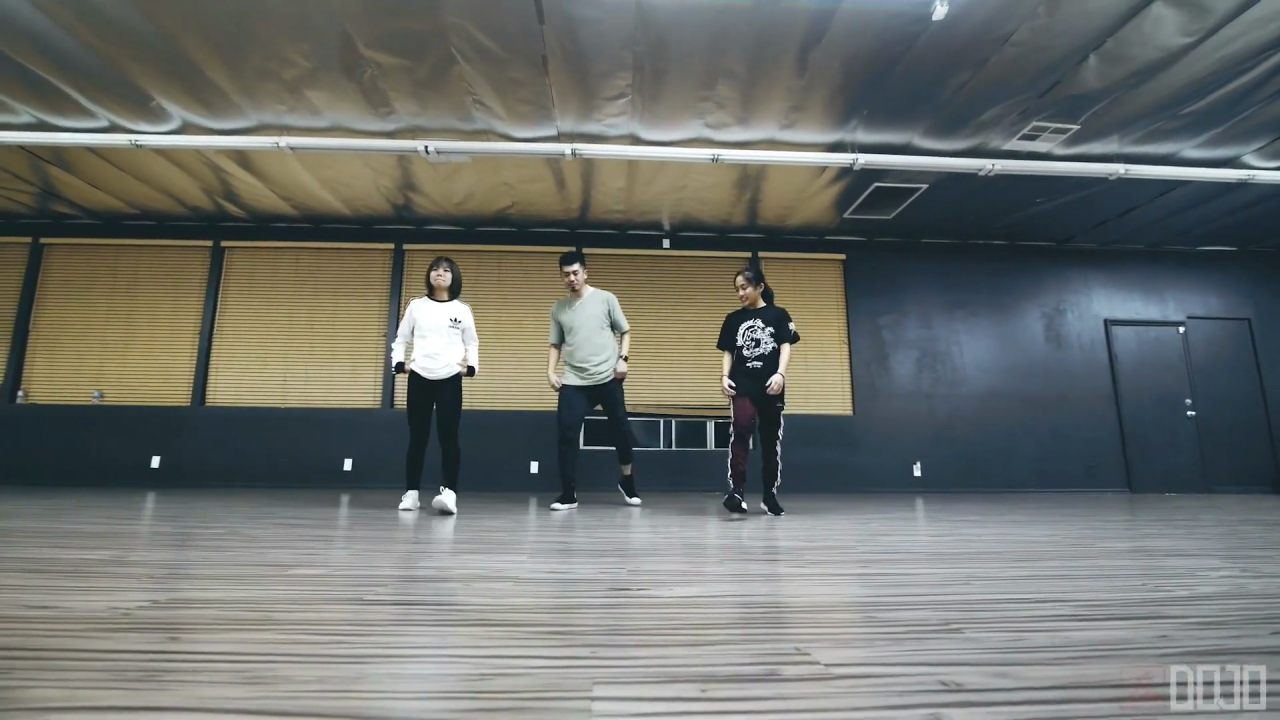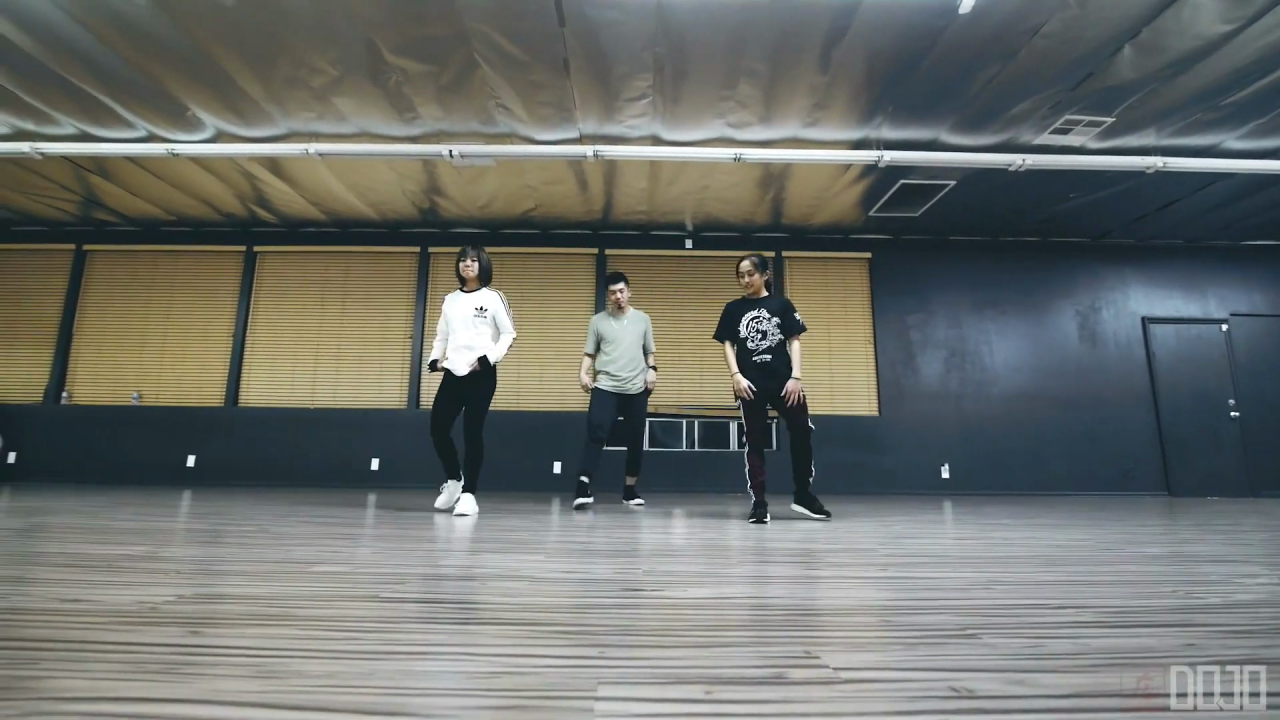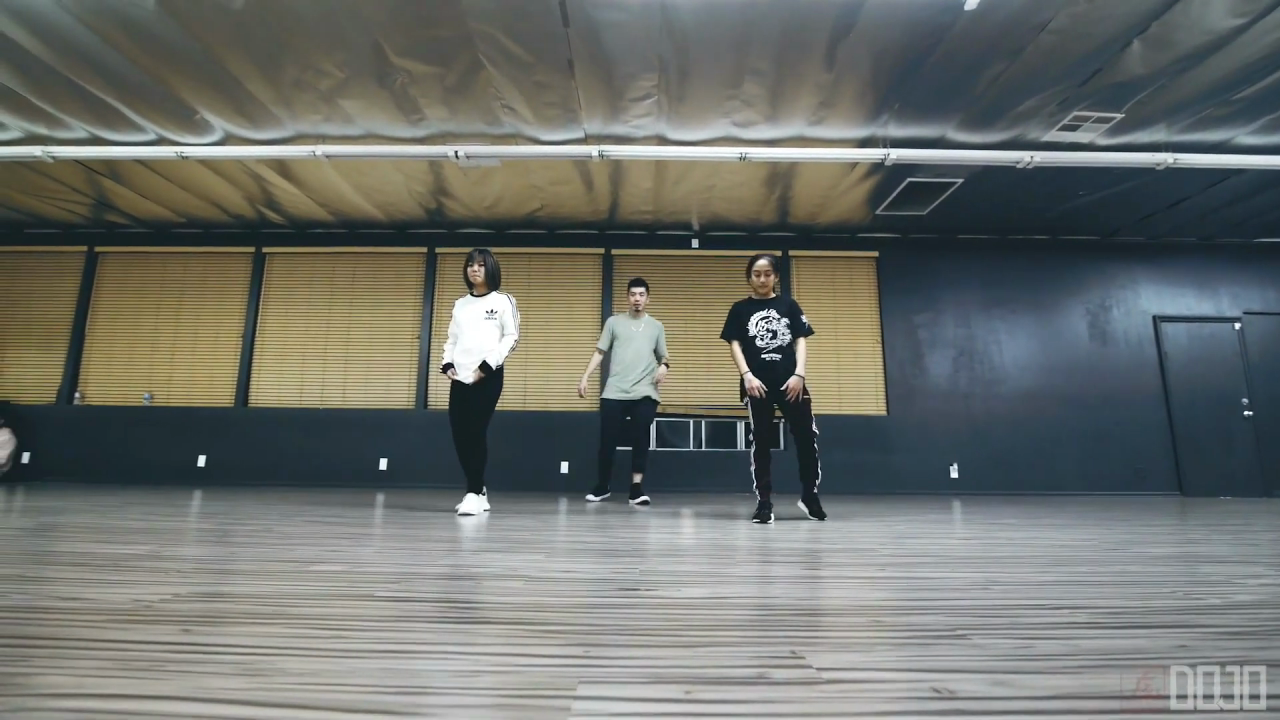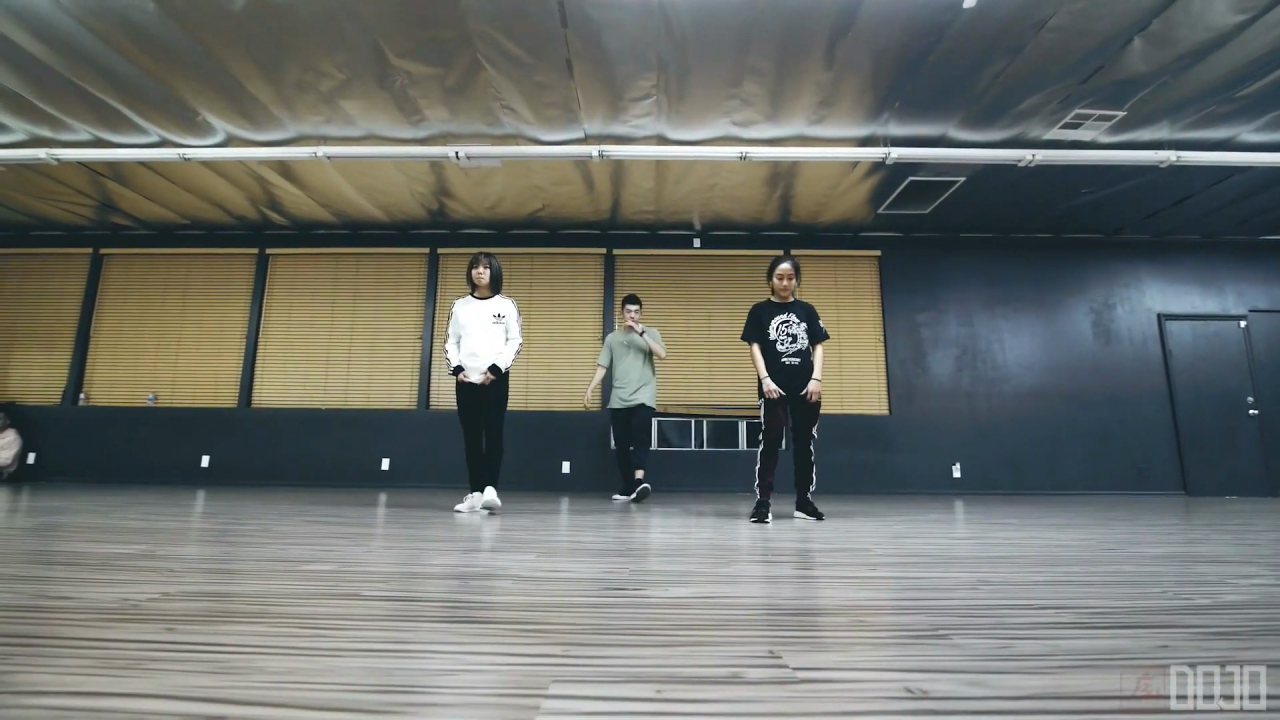
dt=0.4s
person 1, frame 1
left shoulder: (778, 315)
right shoulder: (733, 319)
left elbow: (786, 347)
right elbow: (728, 352)
left wrist: (780, 374)
right wrist: (725, 376)
left hip: (770, 386)
right hip: (742, 384)
left knee: (771, 441)
right knee: (741, 429)
left ankle: (770, 496)
right ankle: (736, 490)
person 1, frame 2
left shoulder: (782, 304)
right shoulder: (733, 309)
left elbow: (794, 341)
right elbow: (728, 345)
left wrist: (796, 376)
right wrist: (736, 375)
left hip: (782, 381)
right hip: (750, 384)
left knee: (802, 433)
right knee: (755, 441)
left ankle: (803, 494)
right ankle: (759, 503)
person 1, frame 3
left shoulder: (789, 306)
right shoulder: (740, 309)
left elbow: (800, 341)
right elbow: (735, 345)
left wrist: (799, 374)
right wrist: (747, 375)
left hip: (789, 380)
right hip: (757, 383)
left knee: (806, 435)
right knee: (761, 441)
left ankle: (810, 495)
right ankle: (764, 503)
person 1, frame 4
left shoulder: (807, 310)
right shoulder: (760, 310)
left elbow: (818, 346)
right elbow: (755, 347)
left wrist: (816, 379)
right wrist: (765, 379)
left hip: (805, 385)
right hip: (774, 386)
left knee: (805, 442)
right knee: (770, 441)
left ankle: (804, 501)
right ankle: (763, 501)
person 2, frame 1
left shoulder: (463, 310)
right shoulder: (416, 306)
left elbow: (472, 343)
right elbow: (401, 339)
left wrist: (471, 366)
right wrist: (399, 363)
left hip: (450, 379)
right hip: (420, 378)
left knee: (448, 435)
right knee: (418, 436)
left ankle: (448, 492)
right ankle: (412, 492)
person 2, frame 2
left shoulder: (493, 297)
right shoulder: (450, 300)
left elbow: (508, 334)
right elbow: (441, 336)
left wrist: (488, 359)
right wrist: (435, 359)
left hip: (481, 374)
right hip: (453, 374)
left knee: (472, 432)
right knee: (438, 428)
left ankle: (468, 495)
right ankle: (454, 479)
person 2, frame 3
left shoulder: (503, 300)
right shoulder: (460, 304)
left elbow: (511, 337)
right elbow: (452, 341)
left wrist: (488, 365)
right wrist: (447, 364)
left hip: (488, 376)
right hip: (461, 377)
left knee: (476, 433)
right knee: (459, 435)
left ankle: (474, 494)
right ankle: (478, 491)
person 2, frame 4
left shoulder: (506, 305)
right shoulder: (460, 305)
left elbow: (515, 341)
right elbow: (451, 342)
left wrist: (497, 368)
right wrist: (456, 368)
left hip: (496, 378)
right hip: (467, 379)
left knee: (494, 431)
right knee: (471, 436)
left ankle: (490, 489)
right ankle: (476, 493)
person 3, frame 1
left shoulder: (606, 299)
right shoulder: (558, 308)
left elbow: (625, 331)
right elbow: (555, 345)
left wrist: (622, 358)
right wrist: (551, 372)
left hip: (607, 376)
right hip: (574, 381)
left knee: (621, 428)
right knee: (567, 433)
left ankle: (627, 481)
right ankle: (568, 493)
person 3, frame 2
left shoulder: (642, 319)
right shoulder: (598, 321)
left elbow: (649, 352)
right elbow: (589, 353)
left wrist: (651, 369)
right wrist: (583, 374)
left hip: (636, 389)
right hip: (605, 387)
left knee: (635, 441)
right knee: (596, 434)
left ankle: (630, 490)
right ankle: (584, 487)
person 3, frame 3
left shoulder: (656, 326)
right shoulder: (613, 322)
left elbow: (662, 356)
right elbow: (600, 352)
left wrist: (663, 366)
right wrist: (585, 377)
left hip: (645, 392)
right hip: (614, 391)
left knee: (640, 439)
right knee: (608, 438)
left ankle: (636, 488)
right ankle: (603, 485)
person 3, frame 4
left shoulder: (651, 333)
right shoulder: (612, 338)
left elbow: (662, 354)
right elbow: (602, 367)
left wrist: (641, 332)
right wrist: (589, 390)
left hip: (643, 398)
right hip: (618, 400)
left knee: (640, 438)
right knee: (621, 444)
left ankle: (639, 482)
right ankle: (627, 485)
